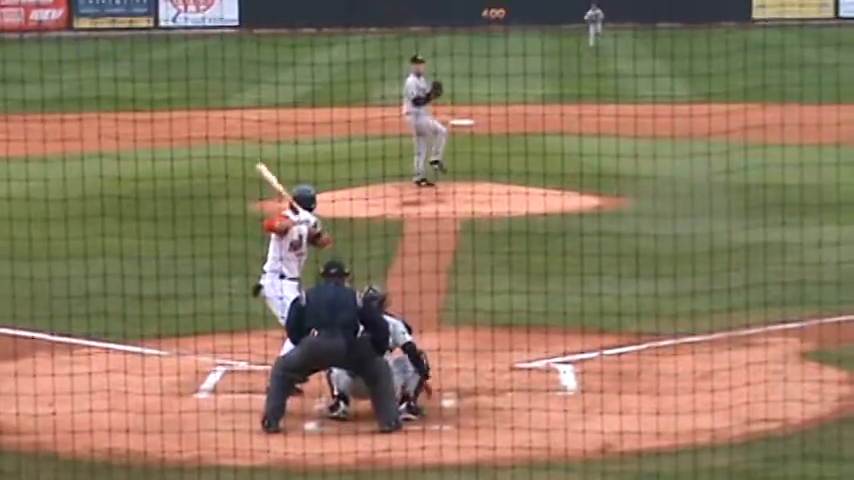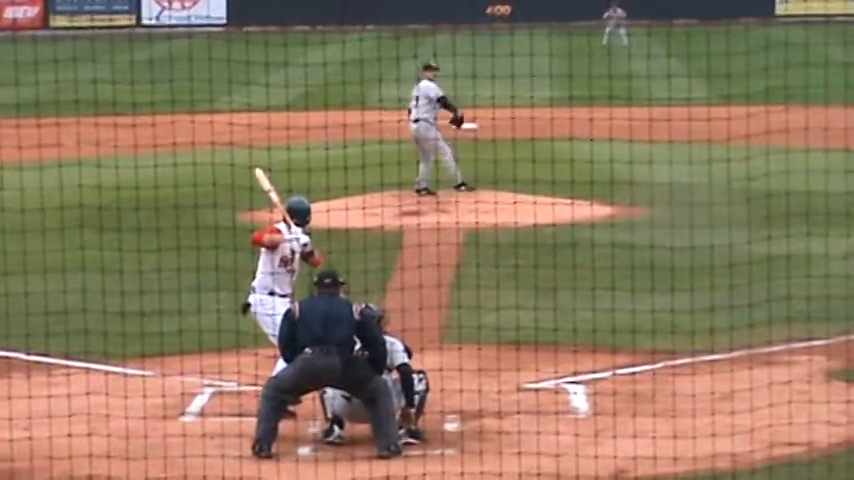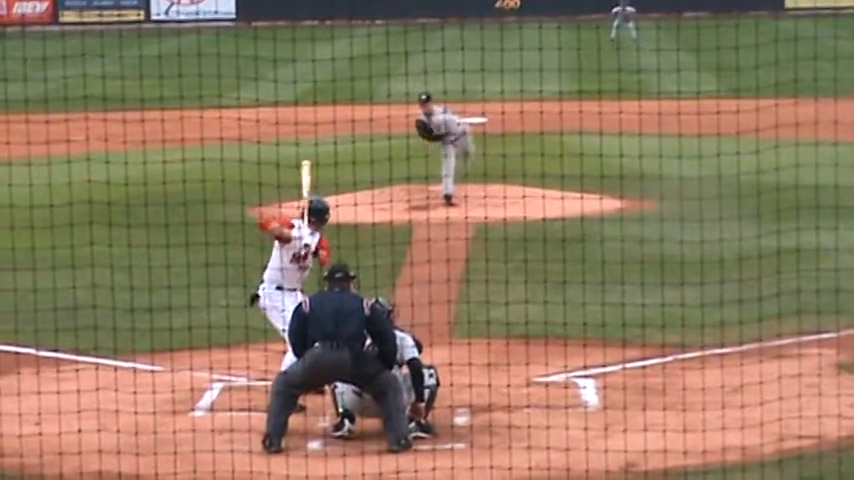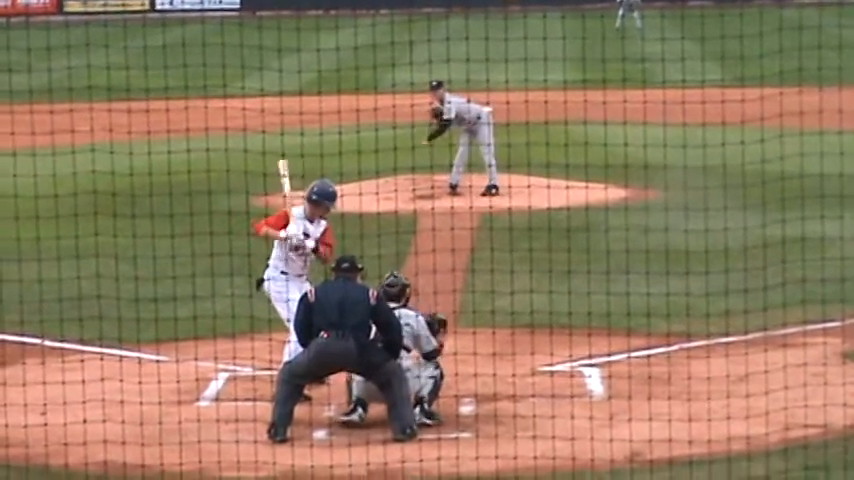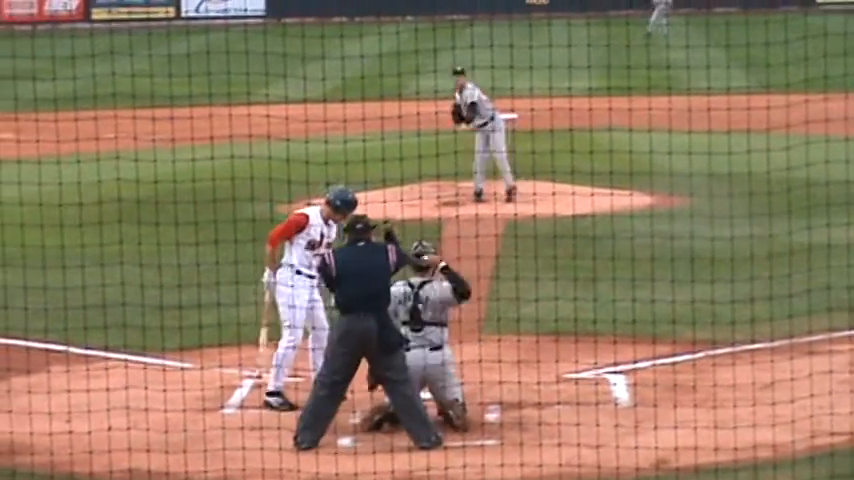
dt=0.7s
person 1, frame 1
left shoulder: (304, 224)
right shoulder: (286, 219)
left elbow: (324, 242)
right elbow: (269, 225)
left wrist: (316, 230)
right wrist: (297, 220)
left hip: (289, 285)
right hip: (277, 284)
person 1, frame 2
left shoulder: (298, 236)
right shoulder: (277, 231)
left elbow: (317, 262)
right elbow: (257, 238)
left wrist: (307, 247)
right wrist: (287, 236)
left hip: (282, 301)
right hip: (267, 301)
person 1, frame 3
left shoulder: (317, 237)
right shoulder: (292, 227)
left elbow: (325, 260)
right elbow: (265, 223)
left wrist: (312, 247)
right wrist: (294, 235)
left hip: (294, 293)
right hip: (274, 294)
person 1, frame 4
left shoulder: (323, 226)
right shoulder: (290, 216)
left elbow: (326, 253)
right elbow: (259, 228)
left wrist: (311, 245)
right wrist: (283, 235)
left hip: (301, 280)
right hip: (280, 280)
person 1, frame 5
left shoulder: (332, 227)
right shoulder: (304, 218)
right elbow: (274, 238)
right wrist: (270, 270)
left hip: (312, 283)
right hip: (292, 280)
left knee: (321, 331)
right knee: (293, 336)
right ankle: (273, 392)
person 2, frame 1
left shoulder: (305, 297)
right shoulder: (356, 297)
left elbow: (292, 330)
right elbow: (380, 329)
right wrist: (376, 353)
left hip: (313, 345)
right hip: (346, 346)
left knee: (282, 370)
right knee: (379, 371)
left ankle: (270, 421)
right ankle: (390, 421)
person 2, frame 2
left shoulder: (297, 309)
right shoulder: (354, 310)
left elbow: (285, 346)
right elbow: (377, 345)
right wrist: (375, 372)
left hip: (307, 364)
right hip: (343, 364)
left knee: (272, 391)
right knee: (379, 391)
left ankle: (262, 446)
right ankle: (389, 445)
person 2, frame 3
left shoulder: (307, 304)
right shoulder: (365, 305)
left elbow: (296, 340)
right elbow: (387, 340)
right wrist: (386, 367)
left hip: (318, 358)
right hip: (353, 359)
left knee: (283, 385)
right knee: (389, 386)
left ankle: (273, 440)
right ankle: (399, 439)
person 2, frame 4
left shoulder: (313, 294)
right shoulder: (370, 294)
left elbow: (302, 331)
right elbow: (392, 330)
right wrist: (390, 356)
left hip: (323, 348)
right hip: (358, 349)
left knee: (289, 375)
right knee: (394, 375)
left ankle: (278, 430)
right ankle: (404, 428)
person 2, frame 5
left shoulder: (333, 258)
right shoulder: (387, 252)
left elbow: (329, 283)
right elbow: (402, 258)
right wrist: (390, 236)
left hip: (348, 326)
right hip: (380, 326)
left knee: (328, 383)
right knee: (400, 383)
left ankle: (306, 437)
right ankle: (426, 436)
person 3, frame 1
right shoulder: (392, 322)
right elbow: (410, 349)
right wrist: (425, 376)
left hip: (351, 384)
right knee: (419, 358)
left ankle: (340, 404)
right ankle: (407, 404)
person 3, frame 2
right shoulder: (391, 342)
right elbow: (406, 373)
right wrist: (409, 406)
left hip: (349, 409)
right knee: (419, 378)
left ankle: (335, 427)
right ankle: (408, 428)
person 3, frame 3
right shoulder: (402, 337)
right elbow: (415, 368)
right wrist: (419, 401)
left hip: (360, 404)
right knee: (429, 373)
left ankle: (345, 420)
right ankle: (417, 422)
person 3, frame 4
right shoulder: (413, 317)
right elbow: (430, 354)
right wrist: (440, 344)
left hip: (368, 384)
left knee: (355, 376)
right knee: (433, 369)
left ankle: (356, 409)
right ankle: (422, 409)
person 3, frame 5
left shoulder: (397, 290)
right shoulder: (440, 288)
right elbow: (464, 293)
right wrist: (443, 266)
left hip: (407, 358)
right hip: (437, 357)
right knee: (454, 403)
left ankle: (387, 412)
right ankle: (452, 409)
person 4, frame 1
left shoulder: (422, 80)
right shoulder: (411, 81)
left elbow: (425, 97)
right elbow: (416, 101)
left wrist: (432, 93)
right wrist: (431, 96)
left hip: (421, 116)
right hip: (415, 116)
left knee: (421, 147)
right knee: (442, 131)
left ankle: (419, 177)
right ankle: (435, 159)
person 4, frame 2
left shoulder: (417, 88)
right shoulder: (431, 86)
left elbow: (411, 110)
right elbow: (442, 101)
right wrist: (457, 112)
left hip: (416, 127)
right hip: (425, 126)
left knee: (426, 158)
right knee: (445, 152)
left ankle: (421, 186)
right ankle: (459, 183)
person 4, frame 3
left shoulder: (439, 117)
right shoulder: (424, 117)
left elbow: (439, 136)
right elbow: (427, 134)
right wrist: (423, 131)
left hip: (461, 134)
right hip: (447, 140)
left knee: (470, 153)
right knee: (448, 164)
left ankle: (466, 153)
right ankle: (448, 195)
person 4, frame 4
left shoulder: (449, 104)
right shoulder: (441, 103)
left elbow: (444, 126)
right elbow: (443, 123)
left wrist: (429, 138)
right wrist: (438, 116)
left hip: (481, 120)
right hip: (468, 125)
left knee: (487, 152)
right knee: (461, 153)
left ankle: (493, 185)
right ankle: (453, 184)
person 4, frame 5
left shoulder: (471, 91)
right shoulder: (458, 95)
left elbow: (472, 111)
right elbow: (459, 120)
left wrist: (466, 123)
right wrist: (456, 113)
left hip: (494, 124)
right hip: (480, 127)
left knee: (500, 155)
right knee: (479, 159)
left ankle: (510, 187)
right ankle: (478, 191)
